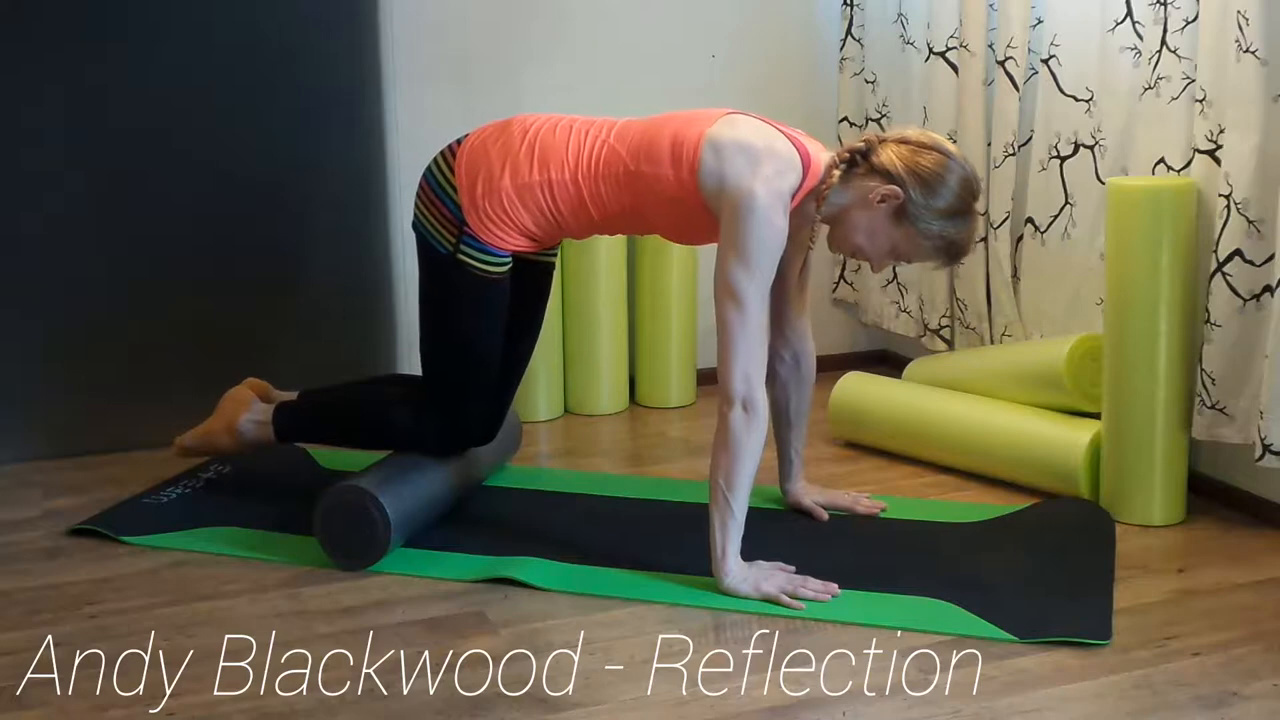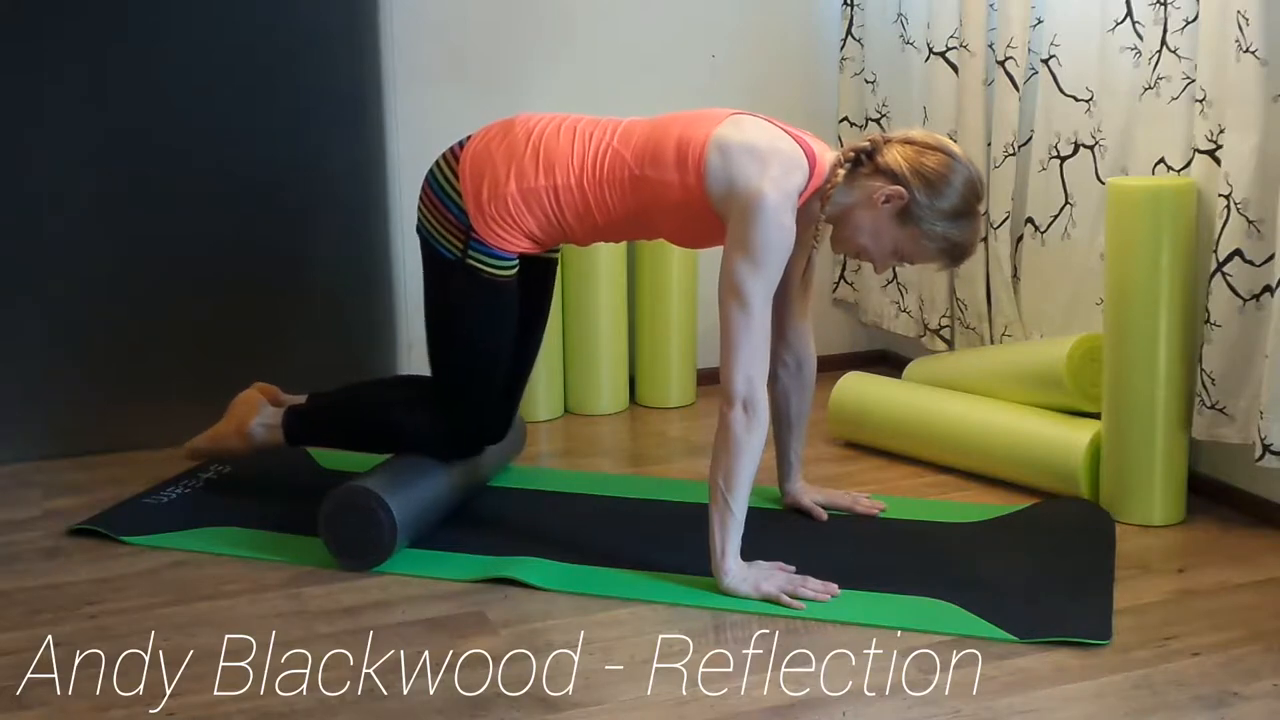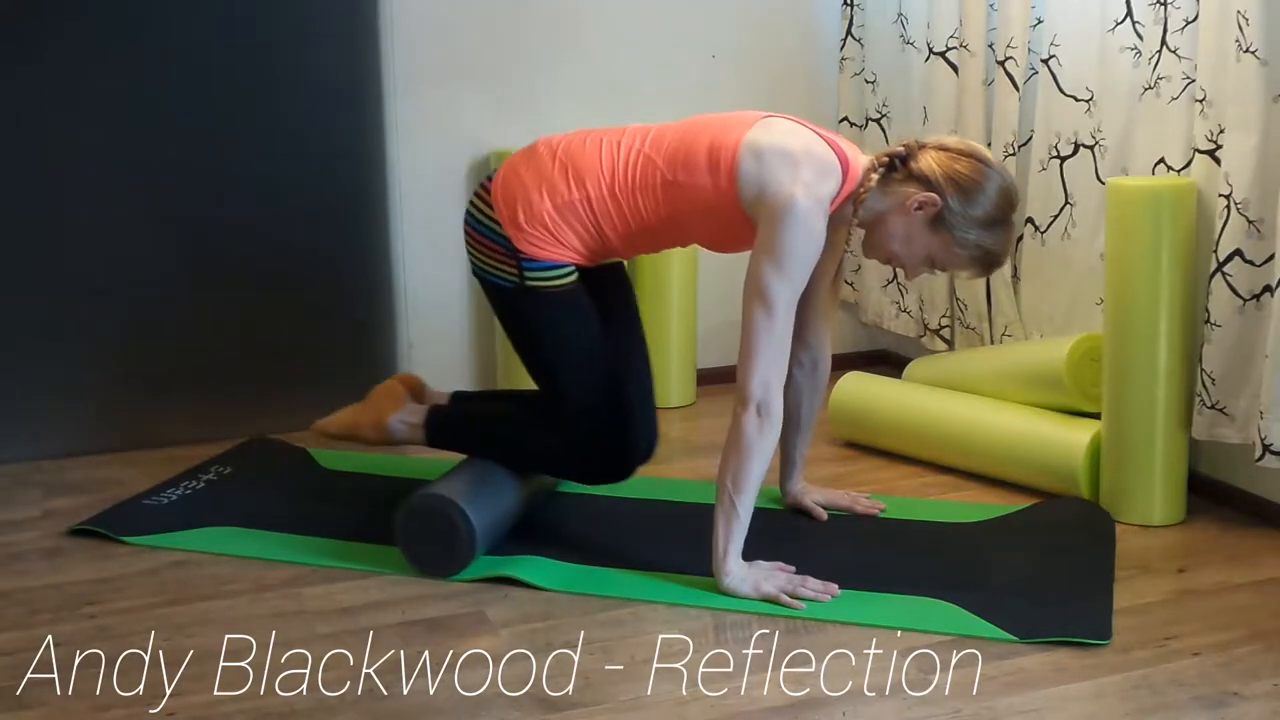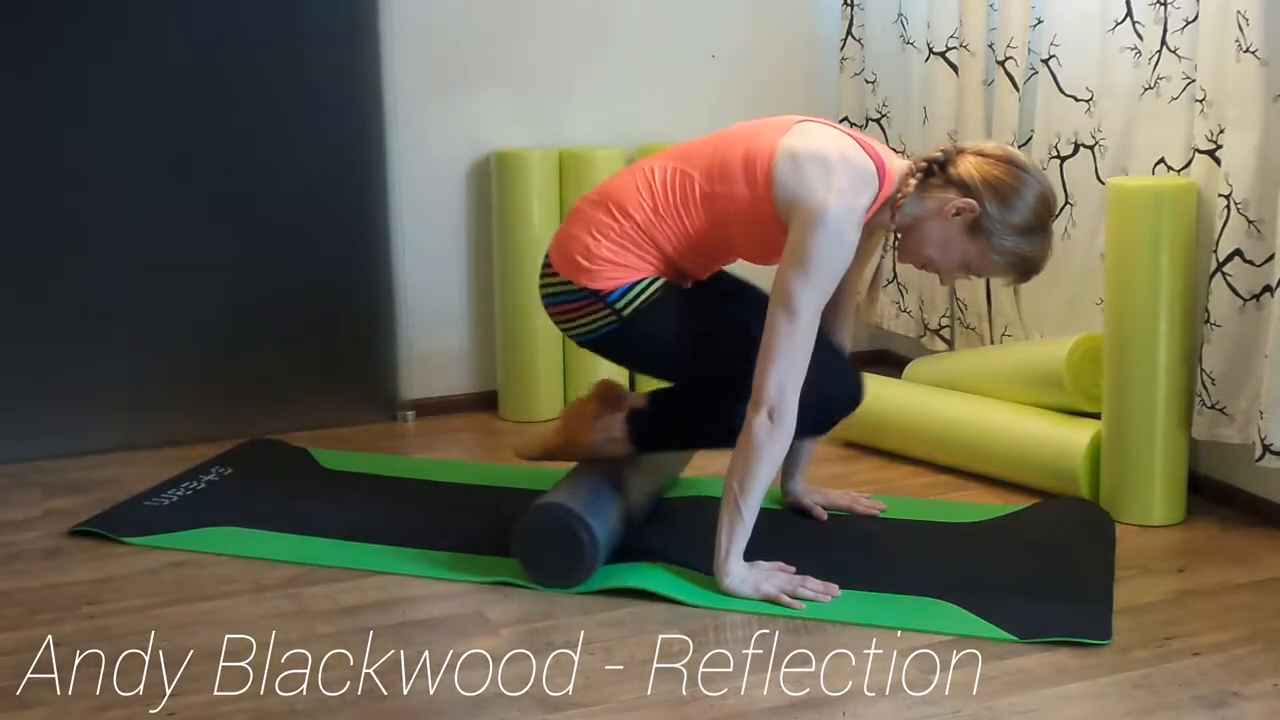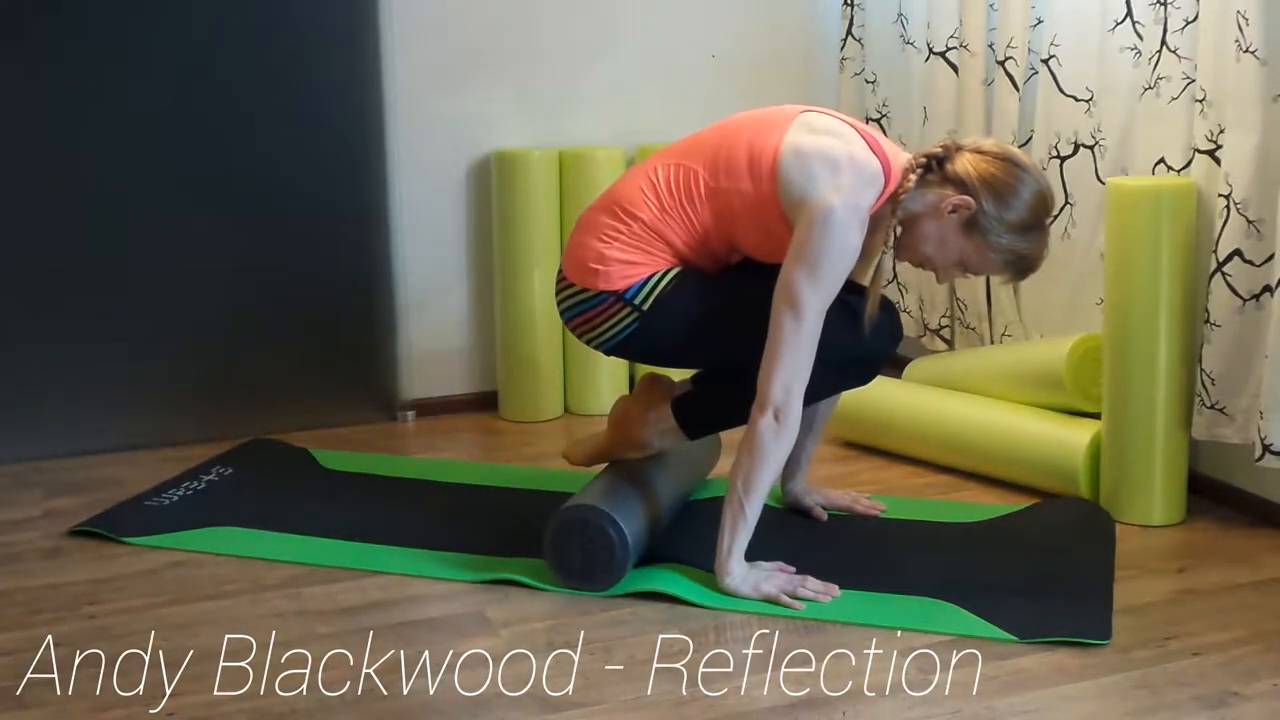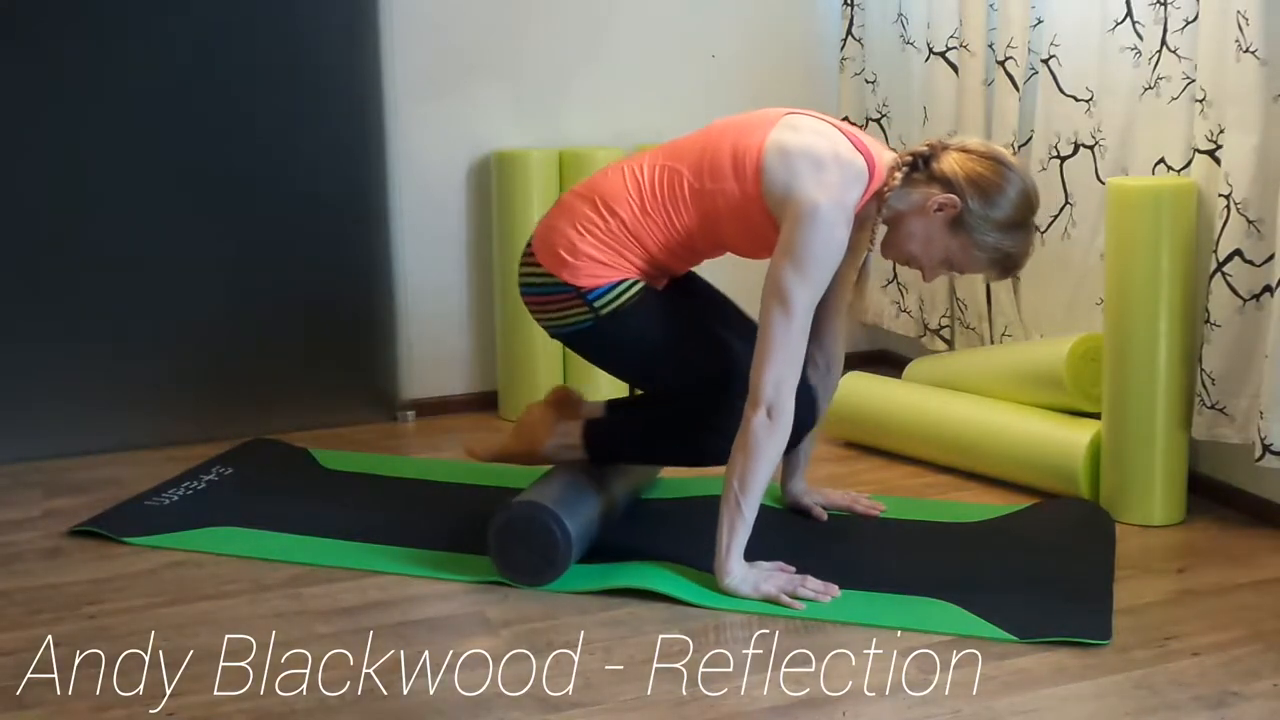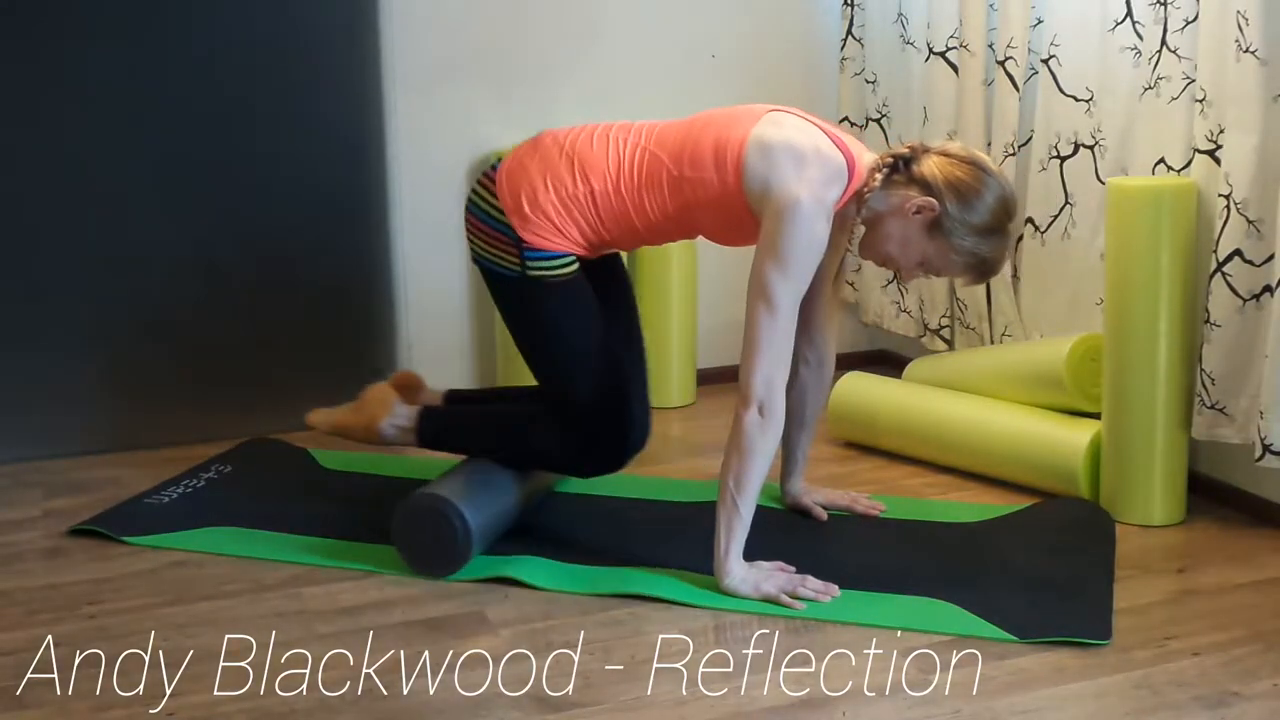
dt=0.7s
person 1, frame 1
left shoulder: (807, 184)
right shoulder: (766, 192)
left elbow: (790, 343)
right elbow: (742, 392)
left wrist: (794, 480)
right wrist: (728, 564)
left hip: (521, 204)
right hip: (476, 197)
left knee: (476, 419)
right knee: (451, 420)
left ankle: (276, 402)
right ankle: (258, 419)
person 1, frame 2
left shoulder: (813, 185)
right shoulder: (773, 195)
left elbow: (792, 346)
right elbow: (744, 393)
left wrist: (793, 481)
right wrist: (729, 564)
left hip: (519, 194)
right hip: (482, 201)
left knee: (484, 420)
right knee: (461, 424)
left ankle: (287, 404)
right ankle: (269, 423)
person 1, frame 3
left shoulder: (840, 189)
right shoulder: (803, 198)
left elbow: (809, 352)
right elbow: (756, 396)
left wrist: (793, 481)
right wrist: (729, 564)
left hip: (573, 224)
right hip: (526, 224)
left knee: (628, 438)
right knee: (606, 450)
left ankle: (432, 406)
right ankle: (409, 420)
person 1, frame 4
left shoulder: (882, 186)
right shoulder: (838, 203)
left elbow: (832, 341)
right elbow: (772, 403)
left wrist: (793, 481)
right wrist: (729, 565)
left hip: (656, 259)
right hip: (600, 273)
left knee: (823, 374)
right knee: (828, 389)
left ankle: (624, 414)
right ankle: (612, 428)
person 1, frame 5
left shoulder: (886, 179)
right shoulder: (843, 200)
left elbow: (822, 354)
right elbow: (778, 397)
left wrist: (795, 481)
right wrist: (732, 567)
left hip: (662, 259)
right hip: (614, 282)
left knee: (845, 332)
right knee: (867, 334)
left ankle: (670, 406)
right ankle: (658, 422)
person 1, frame 6
left shoulder: (867, 181)
right shoulder: (829, 198)
left elbow: (823, 347)
right elbow: (770, 399)
left wrist: (796, 481)
right wrist: (731, 566)
left hip: (627, 256)
right hip: (581, 270)
right knee: (784, 403)
left ankle: (584, 419)
right ankle: (566, 436)
person 1, frame 7
left shoulder: (850, 186)
right shoulder: (810, 197)
left elbow: (814, 348)
right elbow: (761, 395)
left wrist: (793, 481)
right wrist: (731, 565)
left hip: (567, 205)
right hip: (526, 214)
left knee: (616, 423)
right knee: (600, 440)
left ankle: (424, 402)
right ankle: (396, 421)
